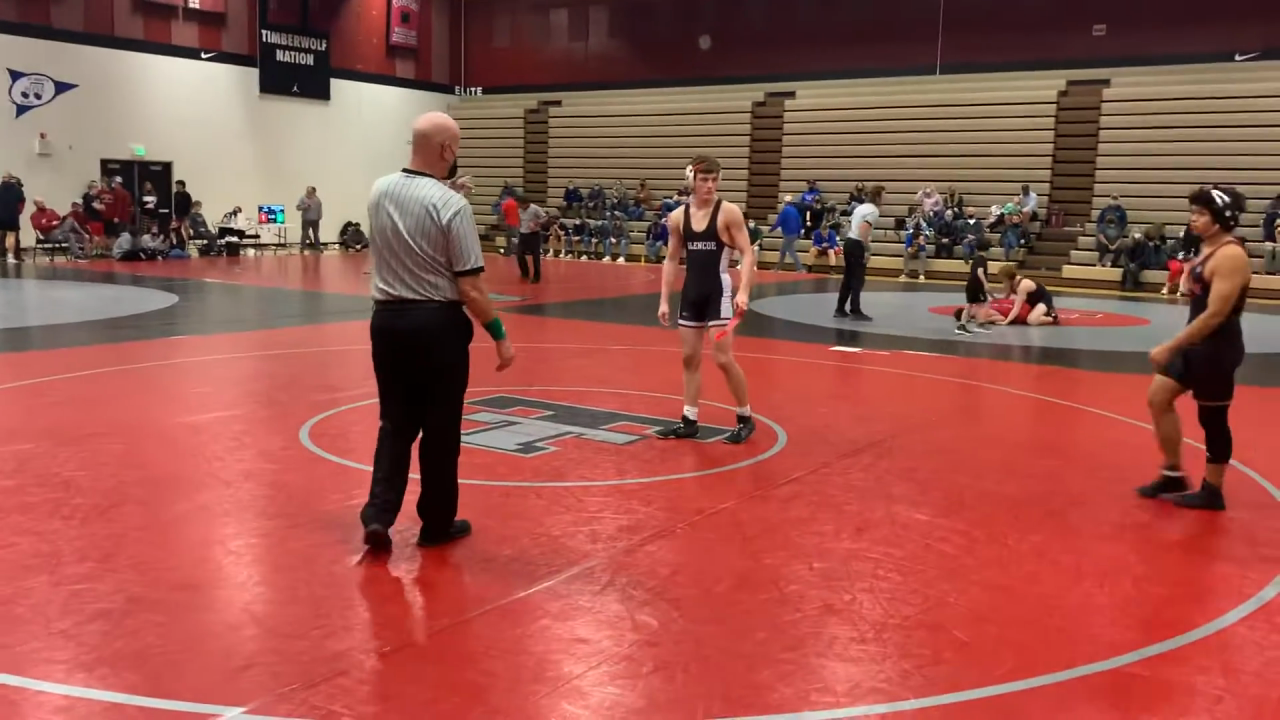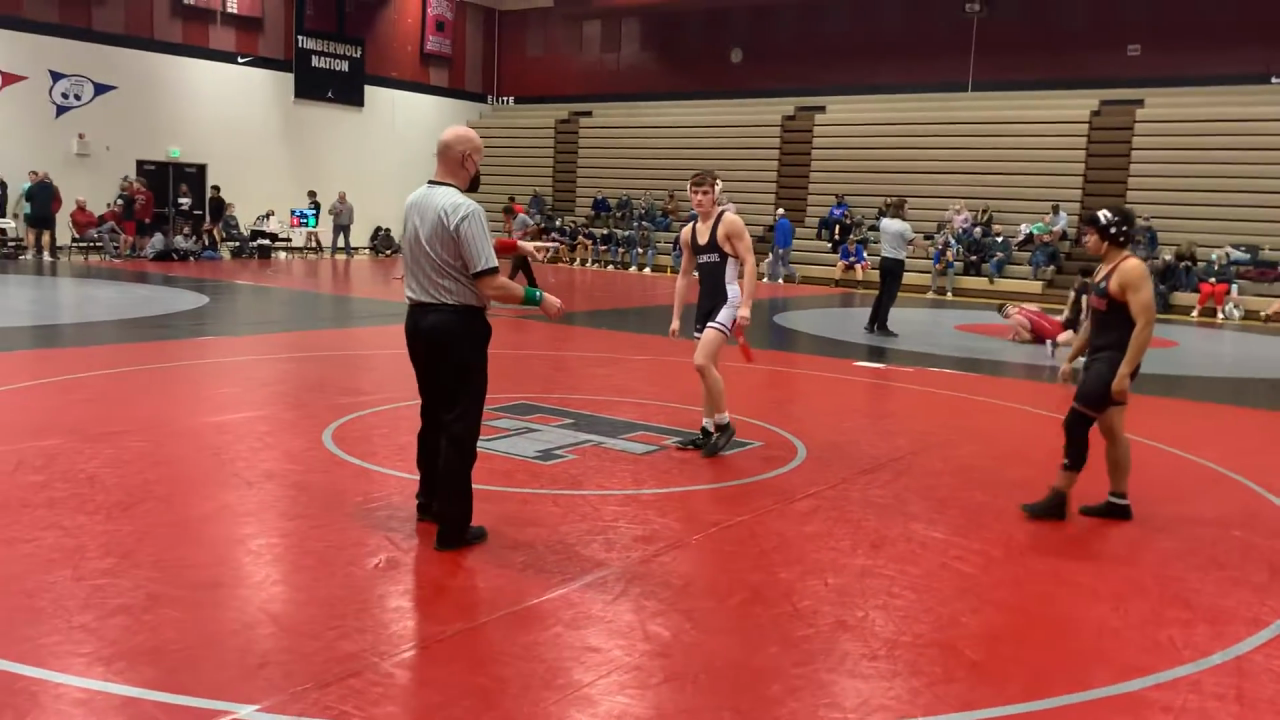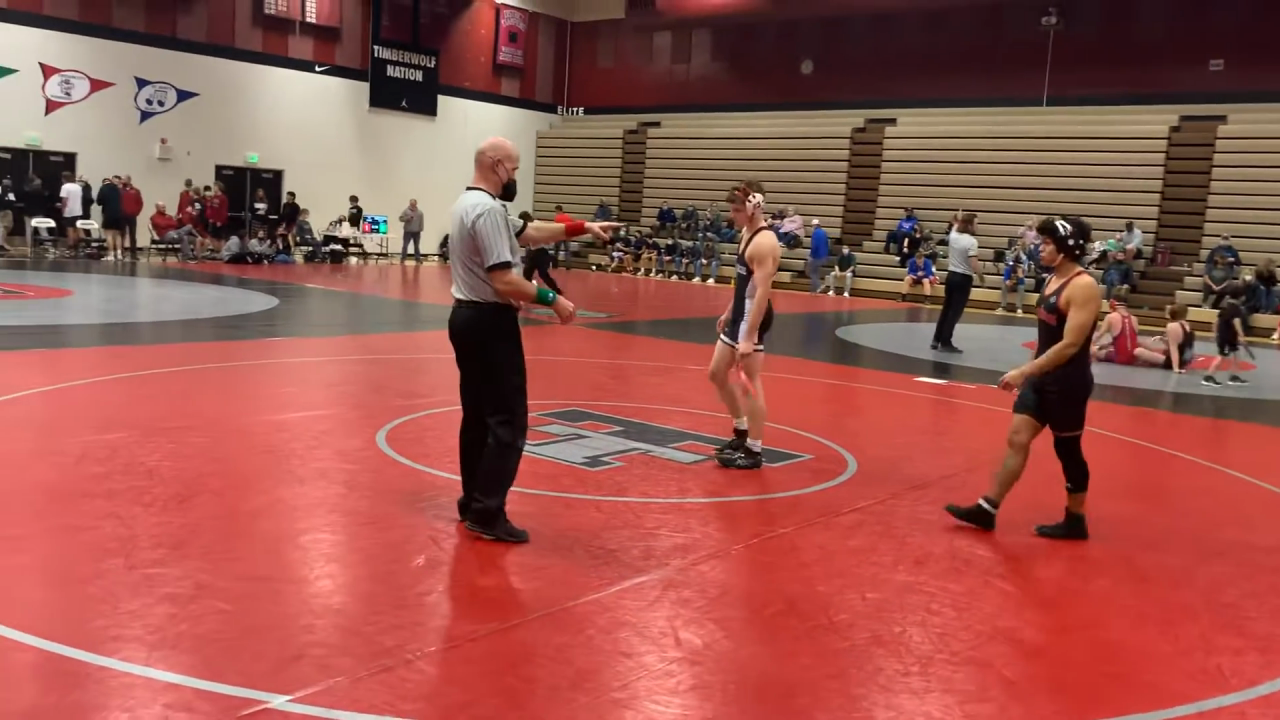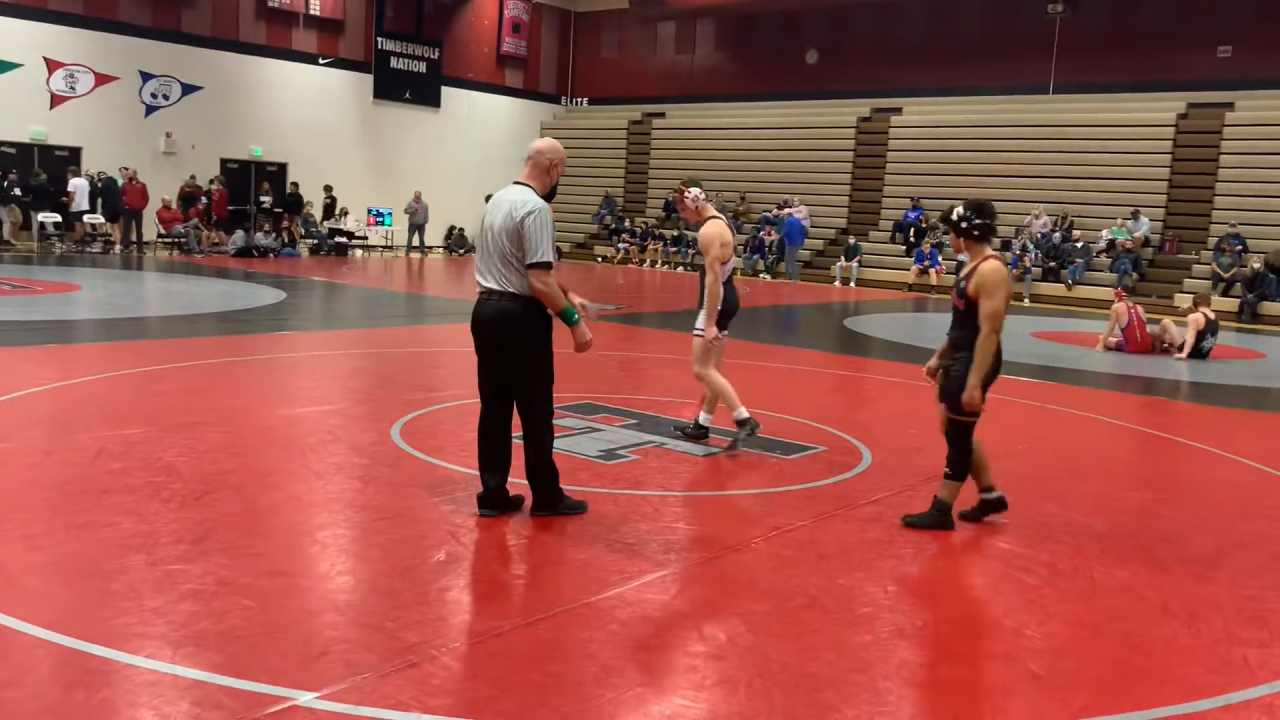
dt=0.7s
person 1, frame 1
left shoulder: (380, 191)
right shoulder: (452, 205)
right elbow: (470, 287)
right wrist: (500, 335)
left hip: (388, 319)
right hip: (437, 324)
left knee: (395, 425)
right knee: (439, 429)
left ankle: (378, 516)
right ankle: (436, 524)
person 1, frame 2
left shoulder: (414, 201)
right shoulder: (464, 209)
right elbow: (491, 286)
left wrist: (512, 245)
right wrist: (538, 298)
left hip: (419, 320)
right hip: (458, 325)
left knee: (433, 417)
right knee: (459, 427)
left ankle: (430, 501)
right ankle: (453, 527)
person 1, frame 3
left shoulder: (468, 203)
right shoulder: (488, 209)
left elbow: (529, 232)
right elbow: (504, 282)
left wrist: (582, 228)
right wrist: (553, 299)
left hip: (466, 318)
right hip: (490, 322)
left knee: (477, 415)
right knee: (508, 420)
left ankle: (474, 502)
right ankle: (487, 511)
person 1, frame 4
left shoulder: (499, 199)
right shoulder: (536, 208)
right elbow: (540, 280)
left wrist: (566, 293)
right wrist: (573, 320)
left hip: (487, 309)
right hip: (520, 315)
left knee: (494, 408)
right knee: (536, 411)
left ankle: (493, 494)
right ankle: (546, 495)
person 2, frame 1
left shoulder: (1232, 256)
right shoulder: (1208, 248)
left elbow: (1213, 315)
left wrist: (1169, 347)
left hip: (1217, 349)
right hip: (1198, 345)
left knee: (1212, 418)
right knee: (1157, 399)
left ankle: (1211, 491)
right ankle: (1172, 474)
person 2, frame 2
left shoulder: (1132, 270)
right shoulder: (1104, 268)
left elbow: (1144, 326)
left wrist: (1124, 373)
right wrist: (1070, 359)
left hip: (1115, 362)
right hip: (1099, 359)
left knee: (1075, 426)
right knee: (1111, 431)
left ankle: (1057, 500)
right ankle: (1119, 501)
person 2, frame 3
left shoulder: (1084, 287)
right shoulder: (1055, 280)
left elbow: (1070, 344)
left wrist: (1025, 373)
right wrist: (1027, 373)
left hip: (1068, 381)
right hip: (1042, 376)
left knee: (1067, 449)
right knee: (1017, 440)
left ankle: (1075, 521)
right ankle: (986, 510)
person 2, frame 4
left shoulder: (991, 271)
right shoulder: (975, 264)
left elbow: (990, 332)
left wrist: (975, 383)
right wrist: (939, 356)
left hip: (973, 363)
right hip: (958, 359)
left knee: (958, 435)
right knee: (960, 432)
left ankle: (941, 511)
right ankle: (990, 496)
person 3, frame 1
left shoulder: (728, 212)
right shoulder: (677, 216)
left elbow: (747, 253)
right elbow: (671, 260)
left wrist: (743, 292)
right wrist: (663, 300)
left hip: (718, 292)
right hip: (690, 292)
left knee: (723, 359)
right knee: (689, 358)
left ankle: (744, 418)
right ankle: (689, 421)
person 3, frame 2
left shoulder: (730, 222)
right shoulder: (688, 233)
left elbow: (749, 263)
right elbow: (684, 275)
left wrist: (745, 305)
right wrist: (676, 316)
left hip: (727, 301)
right hip: (704, 302)
left knee: (702, 362)
right knee: (706, 367)
left ankle: (724, 424)
right ankle: (708, 431)
person 3, frame 3
left shoulder: (764, 242)
right shoulder: (747, 233)
left elbow: (762, 292)
left wrist: (748, 338)
right wrist: (729, 311)
left hip: (753, 316)
right hip: (740, 313)
left knee: (751, 384)
right knee: (717, 373)
left ankle: (754, 451)
right ankle: (742, 432)
person 3, frame 4
left shoulder: (708, 231)
right shoulder: (719, 222)
left elbow: (713, 278)
left wrist: (710, 323)
left hip: (717, 301)
right hip: (725, 297)
left knee: (702, 370)
right knee: (709, 365)
left ankle: (744, 420)
right ankle: (702, 425)
